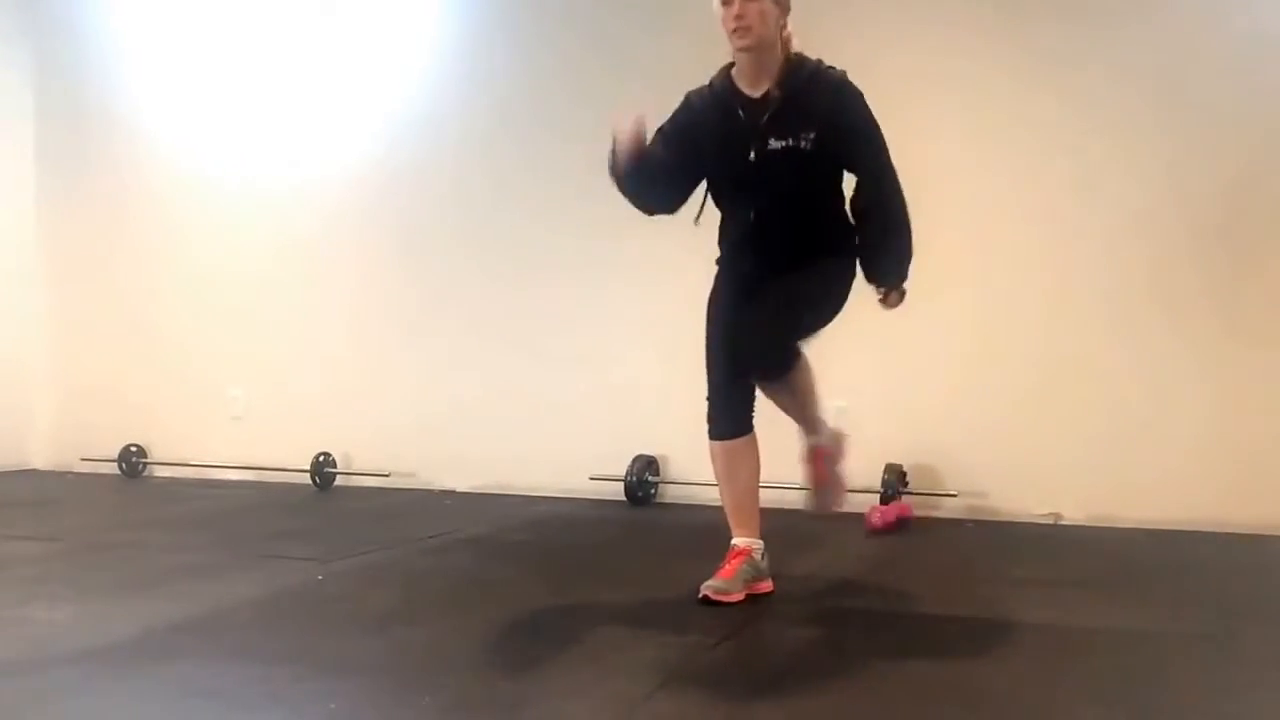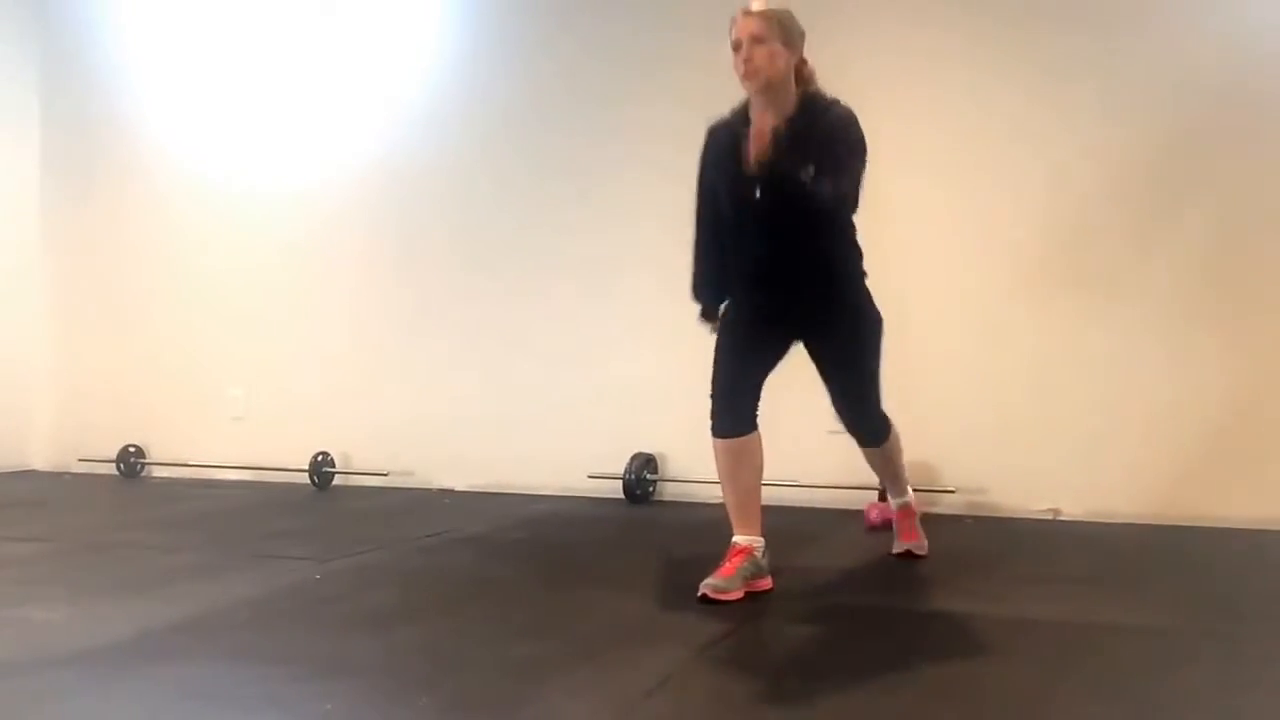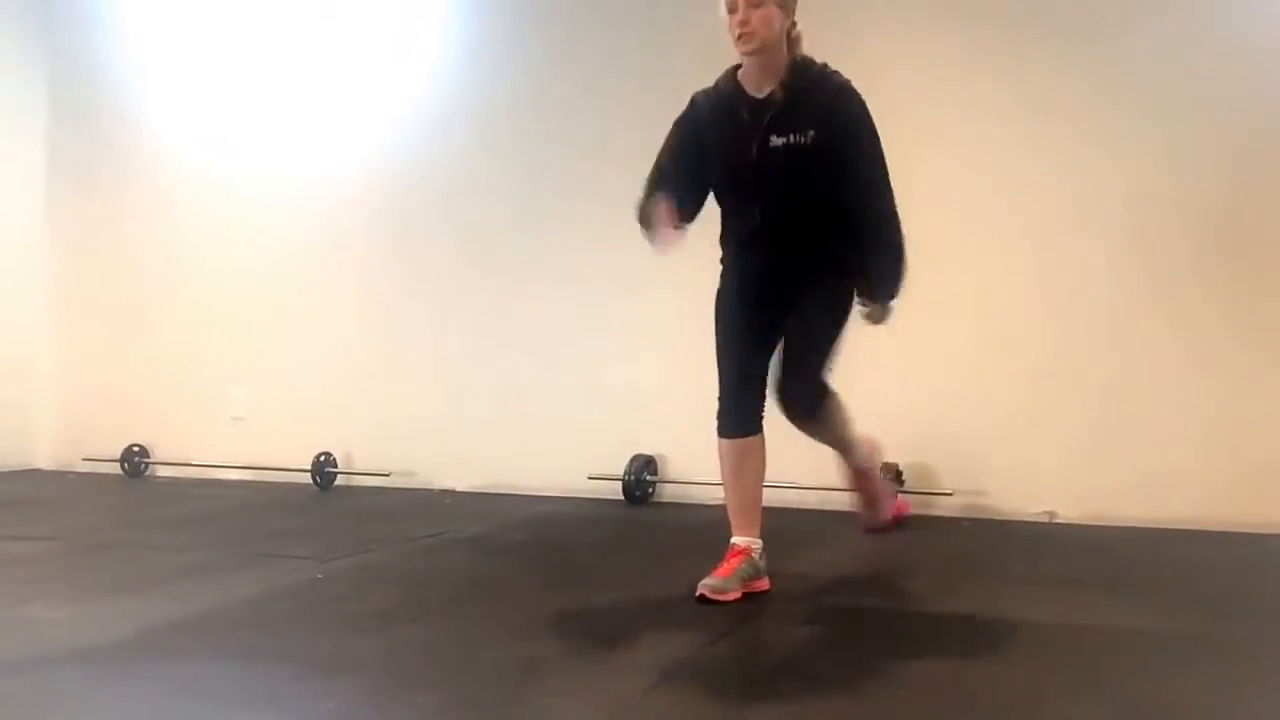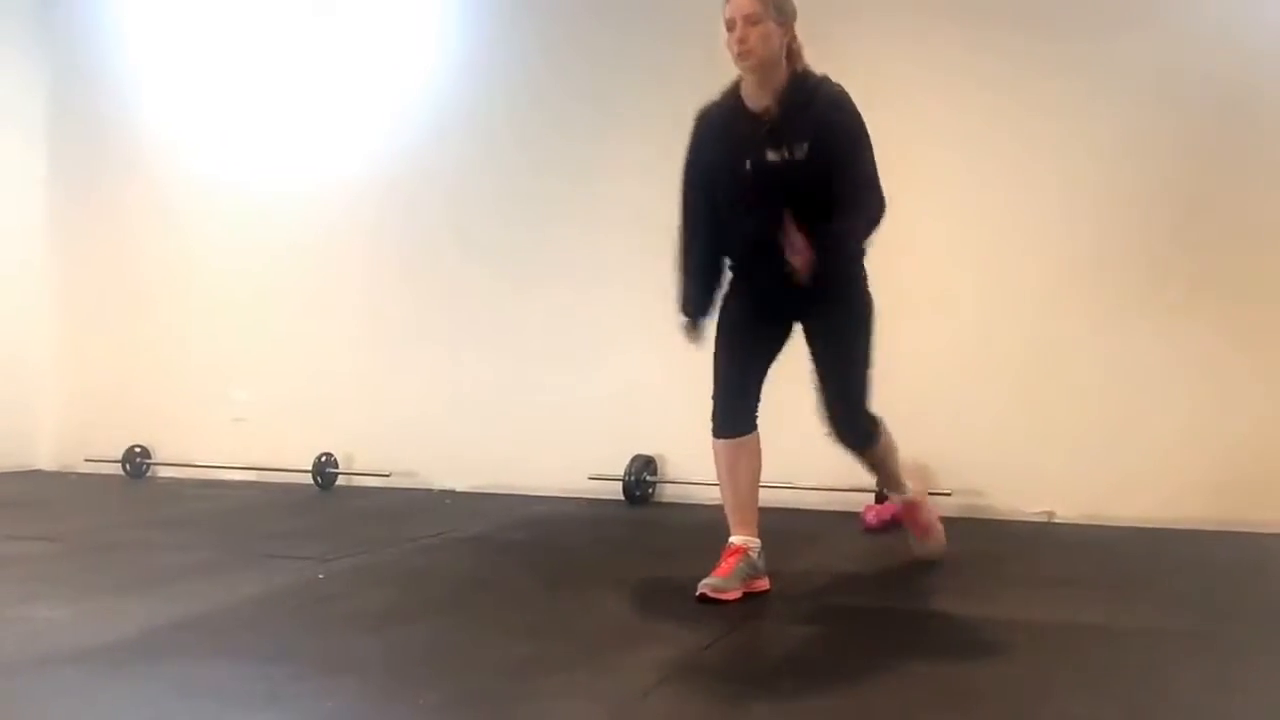
dt=0.5s
person 1, frame 1
left shoulder: (827, 93)
right shoulder: (704, 108)
left elbow: (876, 181)
right elbow: (658, 190)
left wrist: (887, 267)
right wrist: (629, 160)
left hip: (820, 264)
right hip: (743, 268)
left knee: (761, 342)
right knee: (726, 403)
left ankle: (821, 440)
right ankle: (747, 554)
person 1, frame 2
left shoulder: (834, 126)
right shoulder: (723, 137)
left elbow: (833, 206)
right elbow: (713, 222)
left wrist: (773, 164)
right wrist: (710, 295)
left hip: (833, 296)
right hip: (756, 298)
left knee: (862, 416)
right knee: (730, 402)
left ankle: (902, 510)
right ankle: (748, 553)
person 1, frame 3
left shoulder: (830, 97)
right shoulder: (709, 109)
left elbow: (872, 192)
right elbow: (674, 185)
left wrist: (881, 279)
right wrist: (660, 212)
left hip: (826, 269)
right hip: (747, 271)
left knee: (797, 389)
right knee: (737, 403)
left ankle: (858, 457)
right ankle: (746, 554)
person 1, frame 4
left shoulder: (827, 107)
right shoulder: (715, 123)
left elbow: (865, 202)
right elbow: (701, 216)
left wrist: (819, 248)
right wrist: (695, 302)
left hip: (831, 287)
right hip: (756, 286)
left knee: (850, 418)
right knee: (730, 402)
left ankle: (909, 500)
right ankle: (742, 553)
